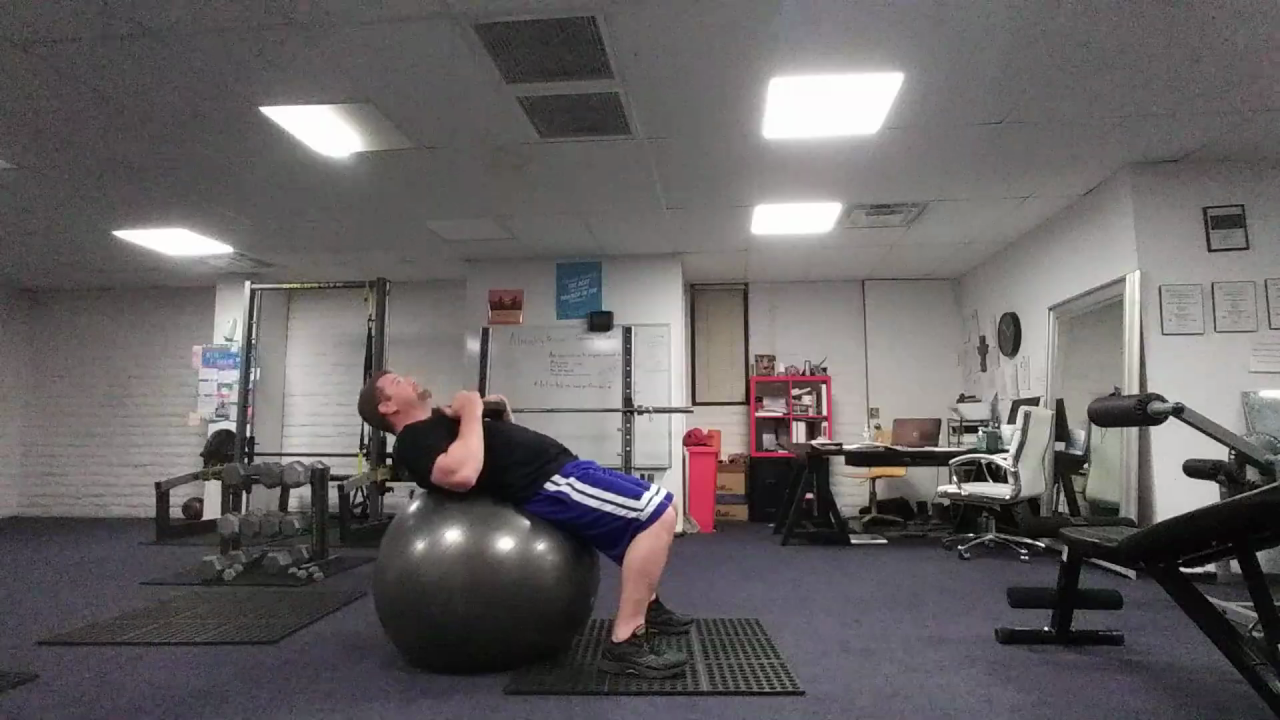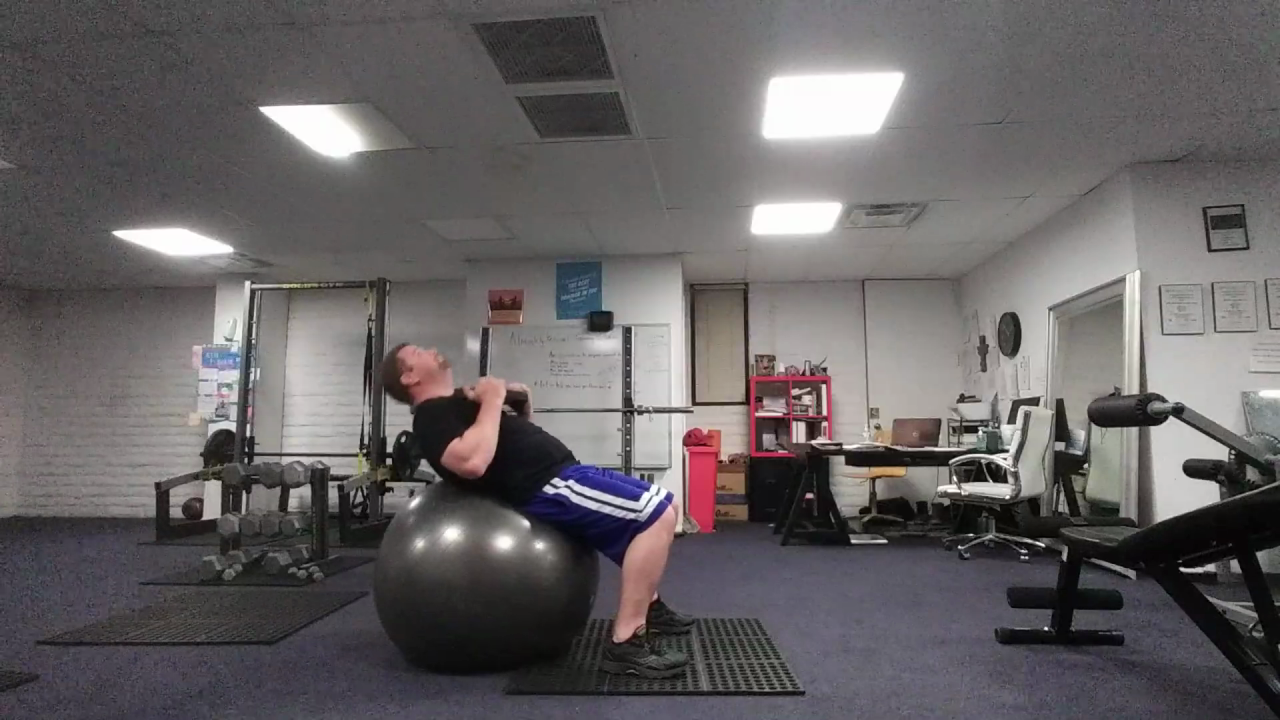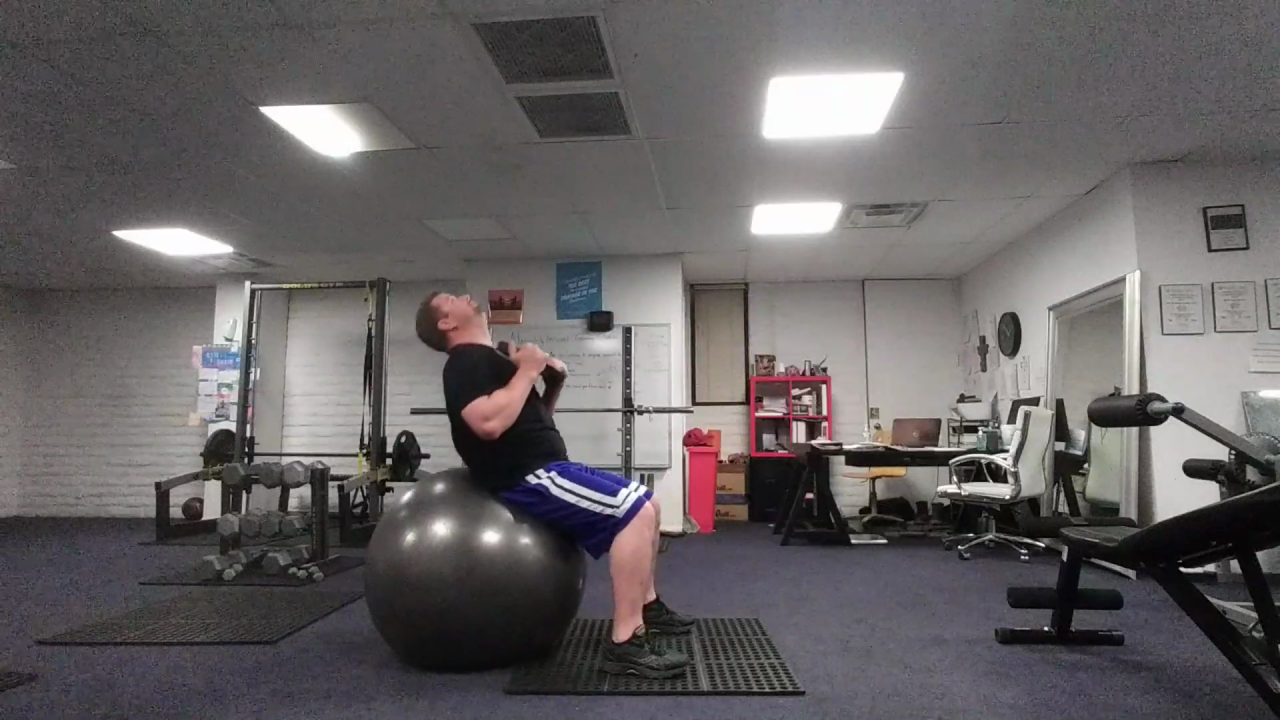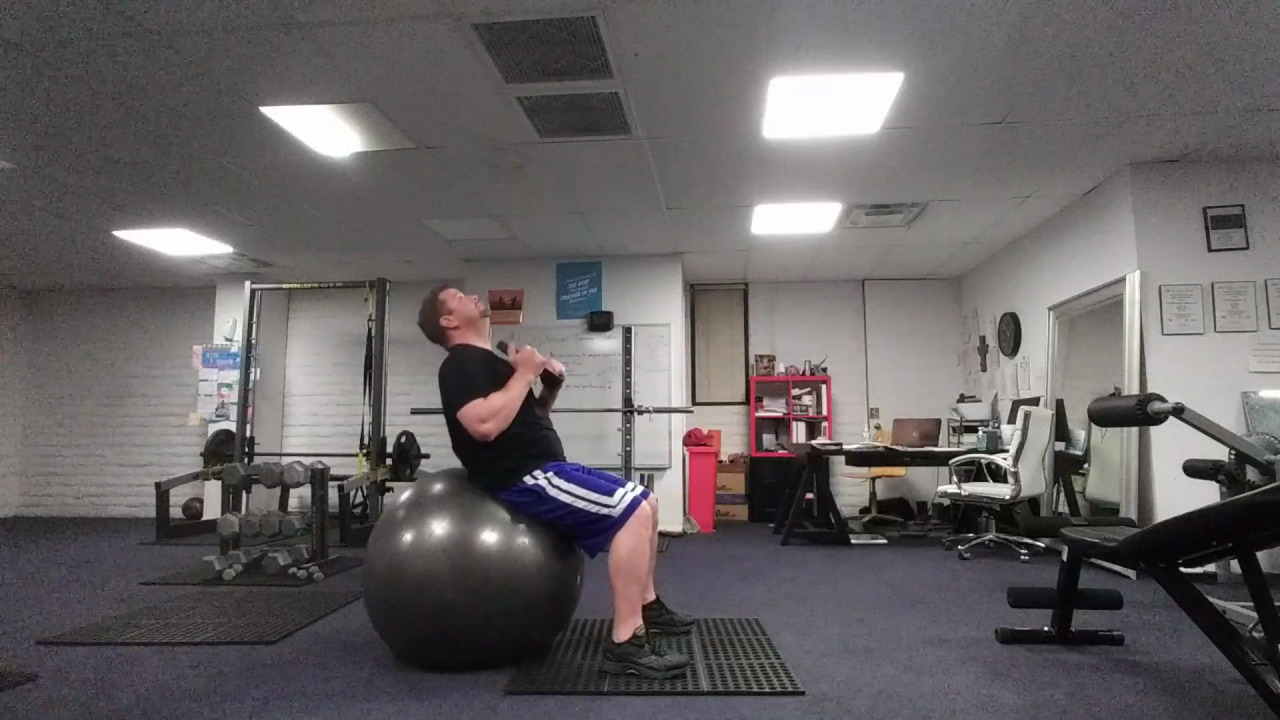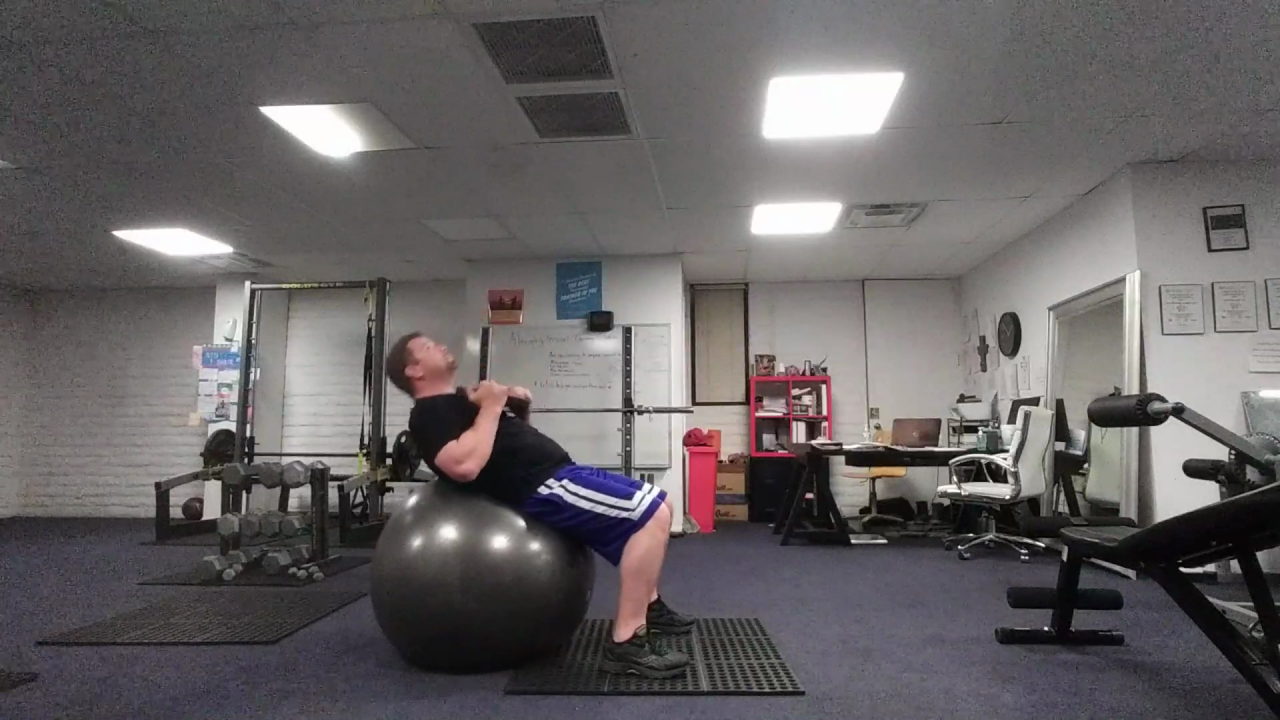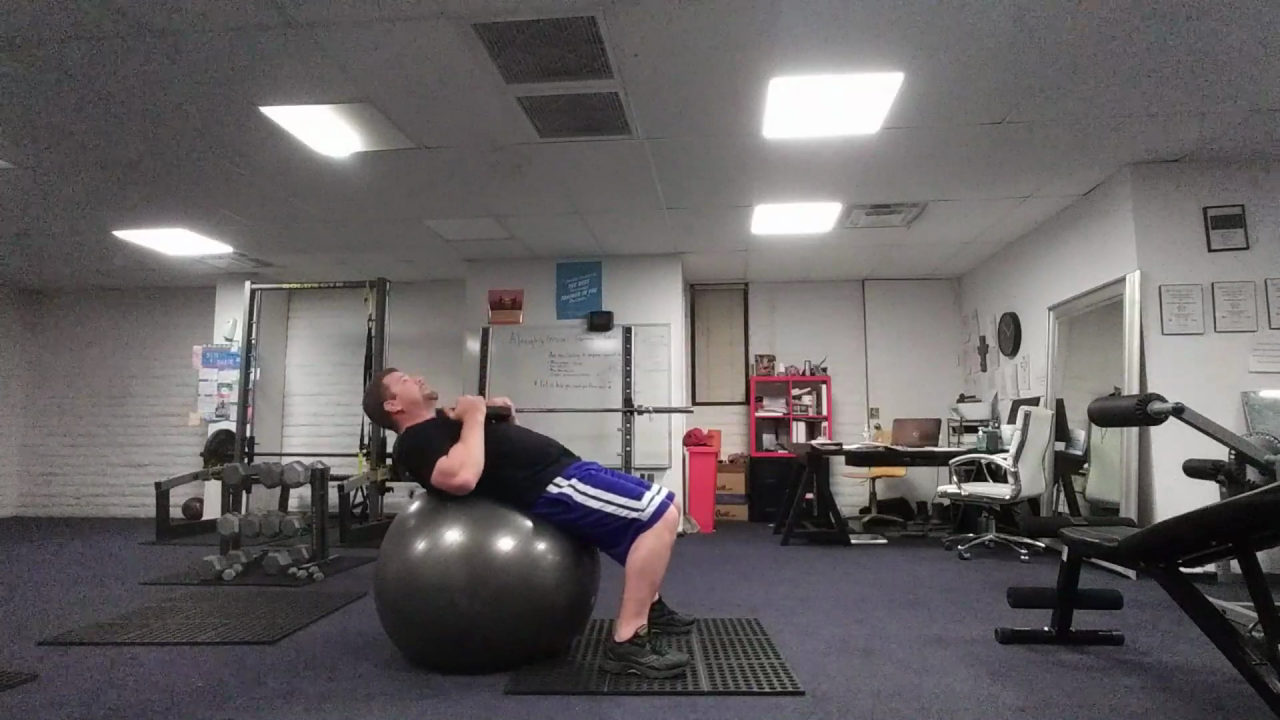
dt=0.5s
person 1, frame 1
left shoulder: (434, 428)
right shoulder: (414, 441)
right elbow: (463, 474)
left wrist: (501, 416)
right wrist: (471, 412)
left hip: (559, 471)
right hip: (549, 484)
left knee: (651, 510)
right knee: (659, 515)
left ankle: (646, 607)
right ankle: (625, 644)
person 1, frame 2
left shoulder: (453, 406)
right shoulder: (432, 416)
right elbow: (473, 461)
left wrist: (522, 407)
right wrist: (492, 400)
left hip: (559, 474)
right hip: (549, 487)
left knee: (653, 511)
right knee: (660, 513)
left ankle: (649, 608)
right ankle: (627, 644)
person 1, frame 3
left shoulder: (486, 359)
right shoulder: (467, 361)
right elbow: (489, 423)
left wrist: (553, 384)
right wrist: (527, 371)
left hip: (543, 469)
right hip: (528, 479)
left knee: (644, 505)
right knee: (637, 512)
left ankle: (648, 607)
right ankle: (626, 644)
person 1, frame 4
left shoulder: (483, 360)
right shoulder: (463, 363)
right elbow: (485, 424)
left wrist: (551, 387)
right wrist: (525, 374)
left hip: (542, 470)
right hip: (524, 480)
left knee: (644, 504)
right knee: (635, 512)
left ankle: (648, 606)
right ankle: (627, 644)
person 1, frame 5
left shoulder: (452, 404)
right shoulder: (429, 415)
right elbow: (466, 466)
left wrist: (518, 408)
right wrist: (492, 405)
left hip: (555, 474)
right hip: (543, 487)
left knee: (653, 508)
right knee: (655, 513)
left ankle: (649, 606)
right ankle: (627, 644)
person 1, frame 6
left shoulder: (439, 428)
right shoulder: (416, 442)
right elbow: (462, 478)
left wrist: (506, 419)
right wrist: (474, 416)
left hip: (561, 471)
right hip: (552, 484)
left knee: (658, 511)
right knee: (662, 516)
left ankle: (649, 607)
right ankle: (627, 643)
